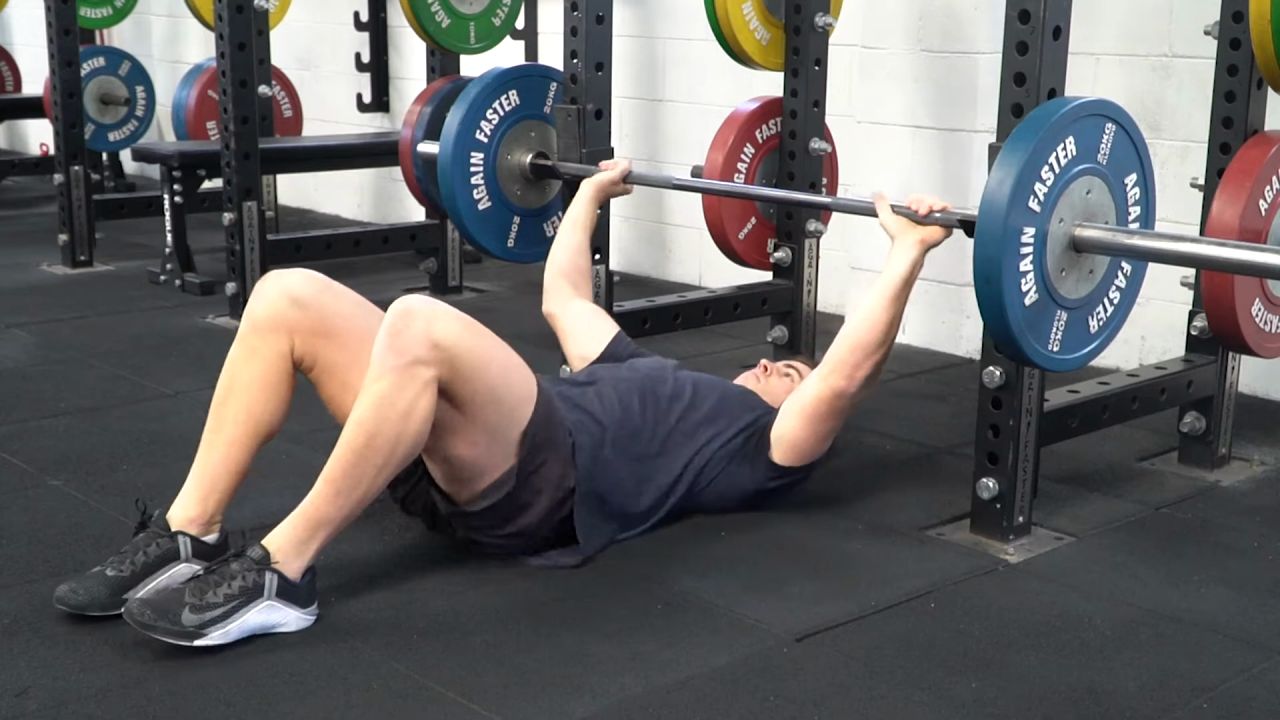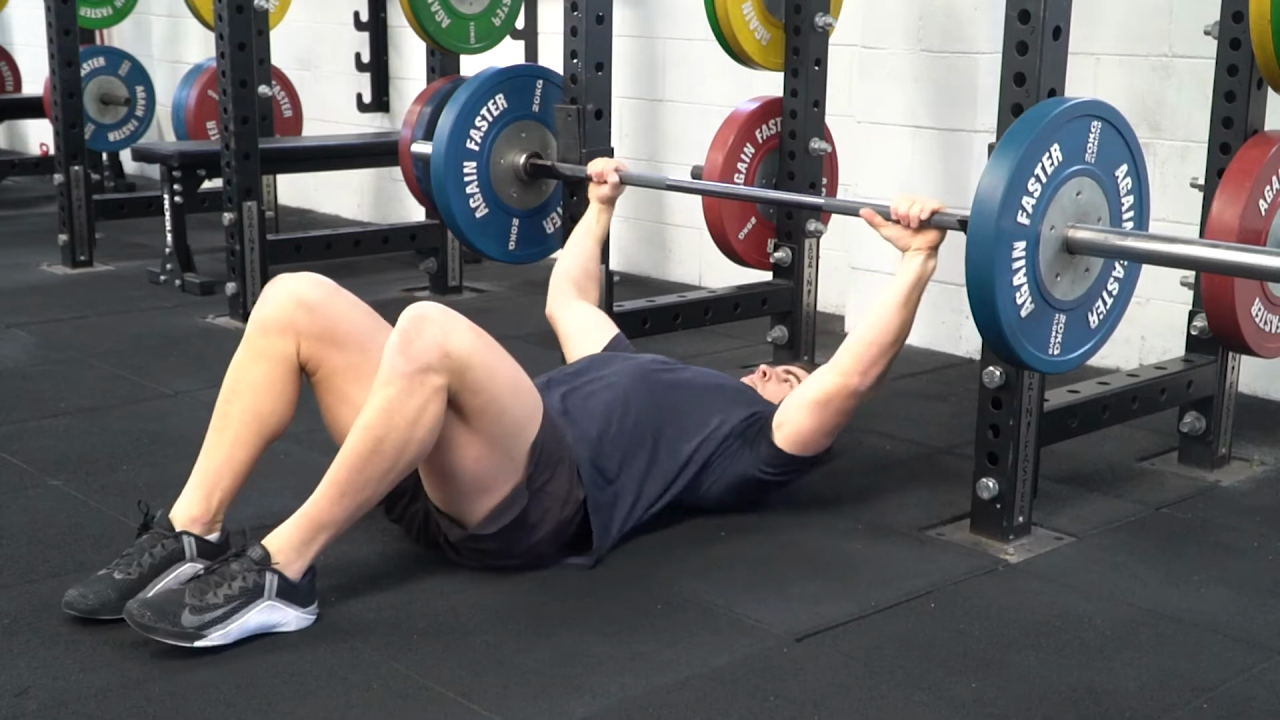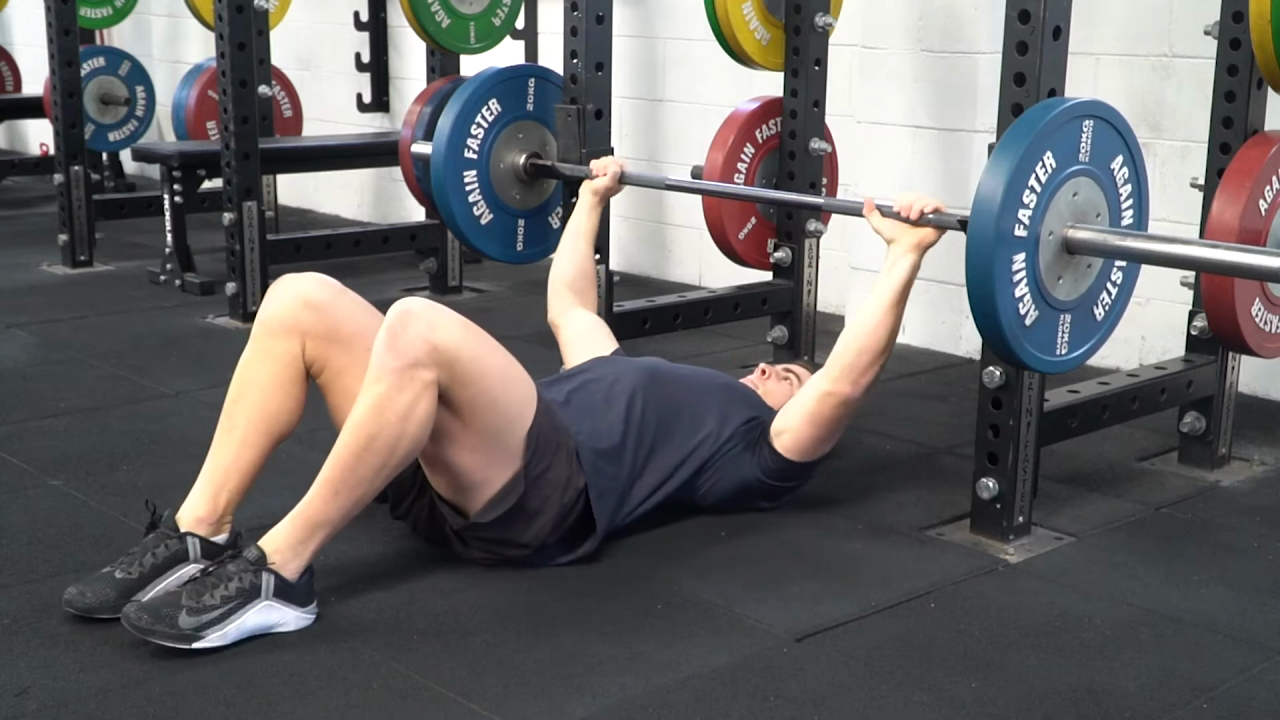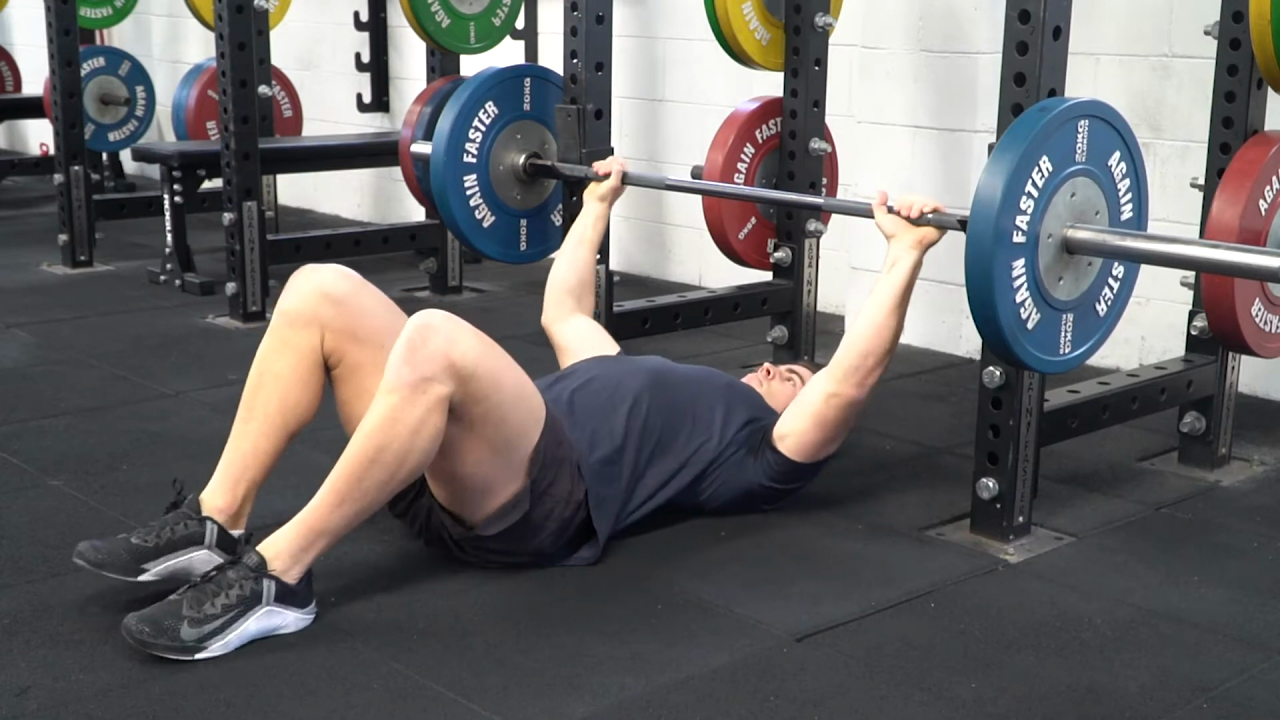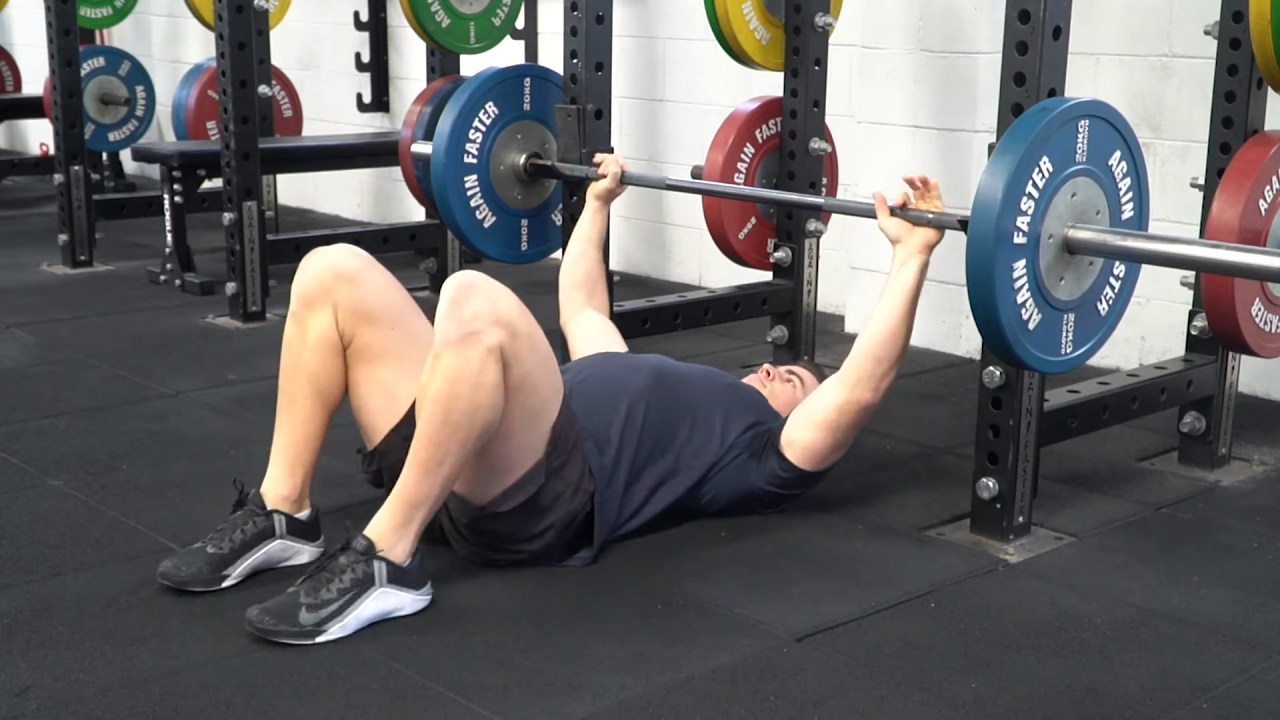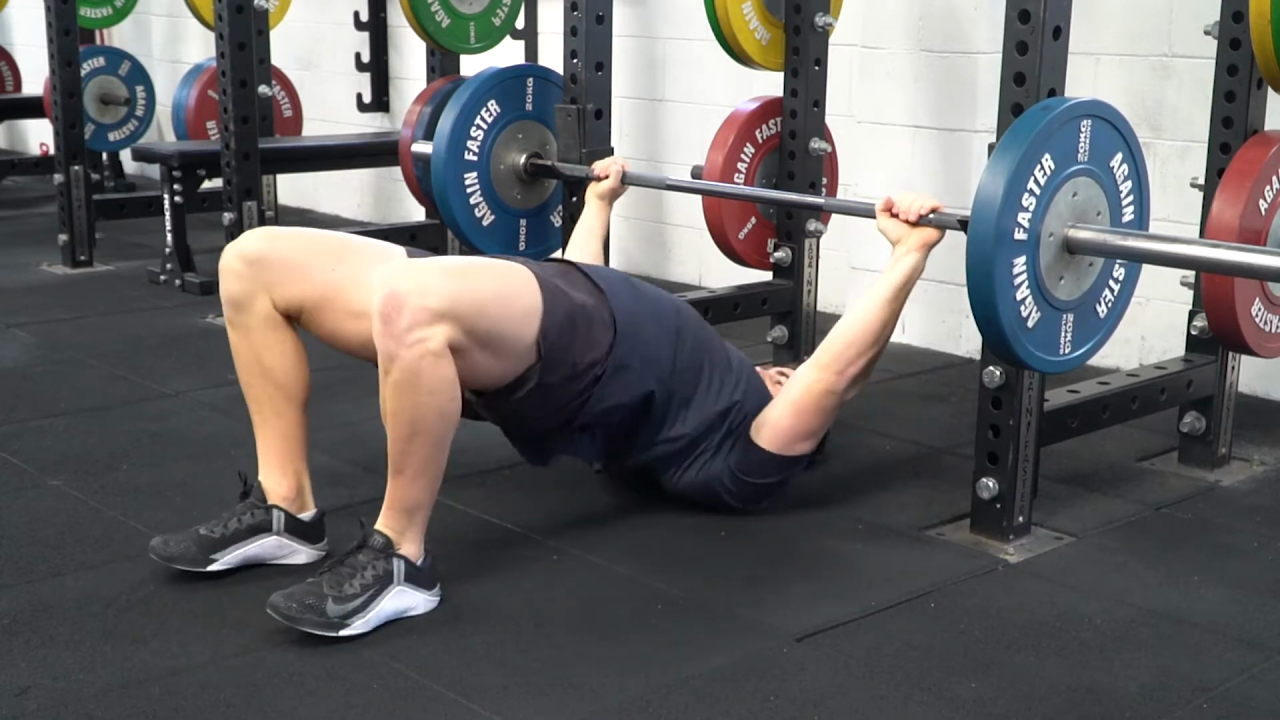
dt=0.4s
person 1, frame 1
left shoulder: (762, 448)
right shoulder: (645, 372)
left elbow: (844, 375)
right elbow: (563, 297)
left wrist: (908, 250)
right wrist: (589, 195)
left hip: (537, 481)
right hip: (450, 462)
left knee: (419, 322)
right knee: (289, 296)
left ankle: (279, 573)
right ankle: (188, 534)
person 1, frame 2
left shoulder: (760, 443)
right shoulder: (645, 373)
left elbow: (853, 374)
right elbow: (567, 302)
left wrist: (916, 257)
right wrist: (599, 207)
left hip: (534, 493)
right hip: (439, 478)
left knee: (430, 327)
right knee: (297, 299)
left ankle: (278, 573)
right ankle: (190, 534)
person 1, frame 3
left shoulder: (764, 452)
right shoulder: (646, 383)
left elbow: (844, 382)
right elbow: (569, 310)
left wrist: (904, 255)
right wrist: (590, 204)
left hip: (538, 486)
right hip: (446, 471)
left knee: (417, 325)
right knee: (301, 301)
left ankle: (276, 573)
right ankle: (199, 536)
person 1, frame 4
left shoulder: (765, 452)
right shoulder: (647, 382)
left elbow: (850, 382)
right elbow: (563, 311)
left wrist: (904, 255)
right wrist: (596, 206)
left hip: (543, 490)
right hip: (449, 476)
left knee: (434, 338)
right knee: (321, 291)
left ankle: (273, 576)
right ankle: (214, 524)
person 1, frame 5
left shoulder: (766, 453)
right shoulder: (658, 388)
left elbow: (862, 385)
right elbow: (580, 310)
left wrist: (912, 254)
right wrist: (597, 204)
left hip: (540, 490)
right hip: (451, 461)
left knee: (476, 297)
right knee: (335, 272)
left ankle: (384, 558)
right ankle: (281, 516)
person 1, frame 6
right shoulder: (696, 399)
left elbow: (836, 370)
right elbow: (576, 279)
left wrist: (910, 254)
right wrist: (597, 202)
left knee: (407, 305)
right knee: (252, 263)
left ankle: (399, 559)
right ankle: (283, 512)
